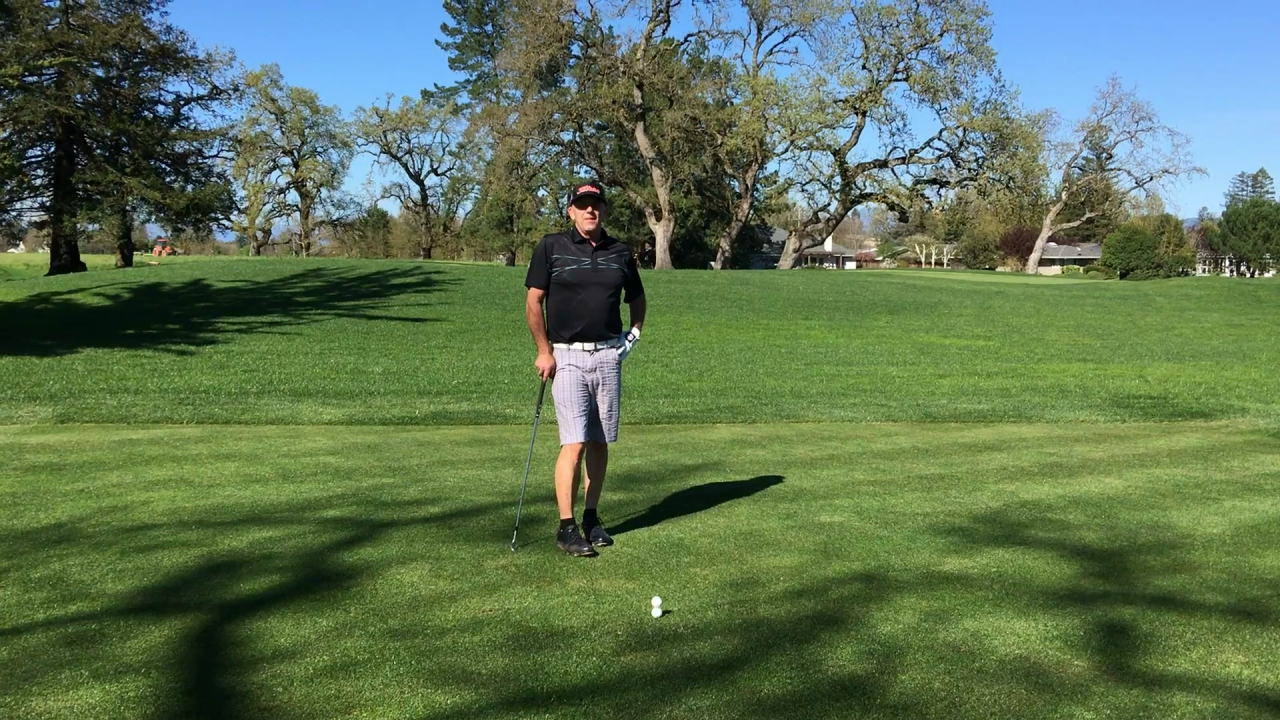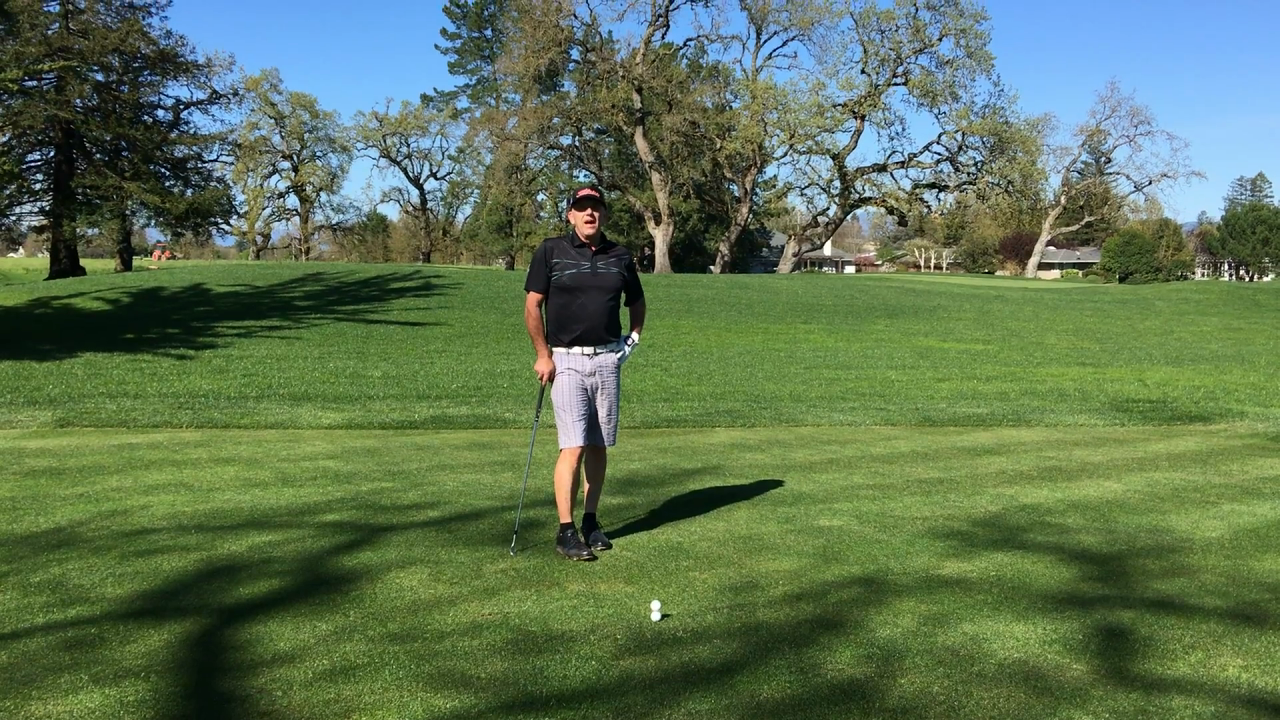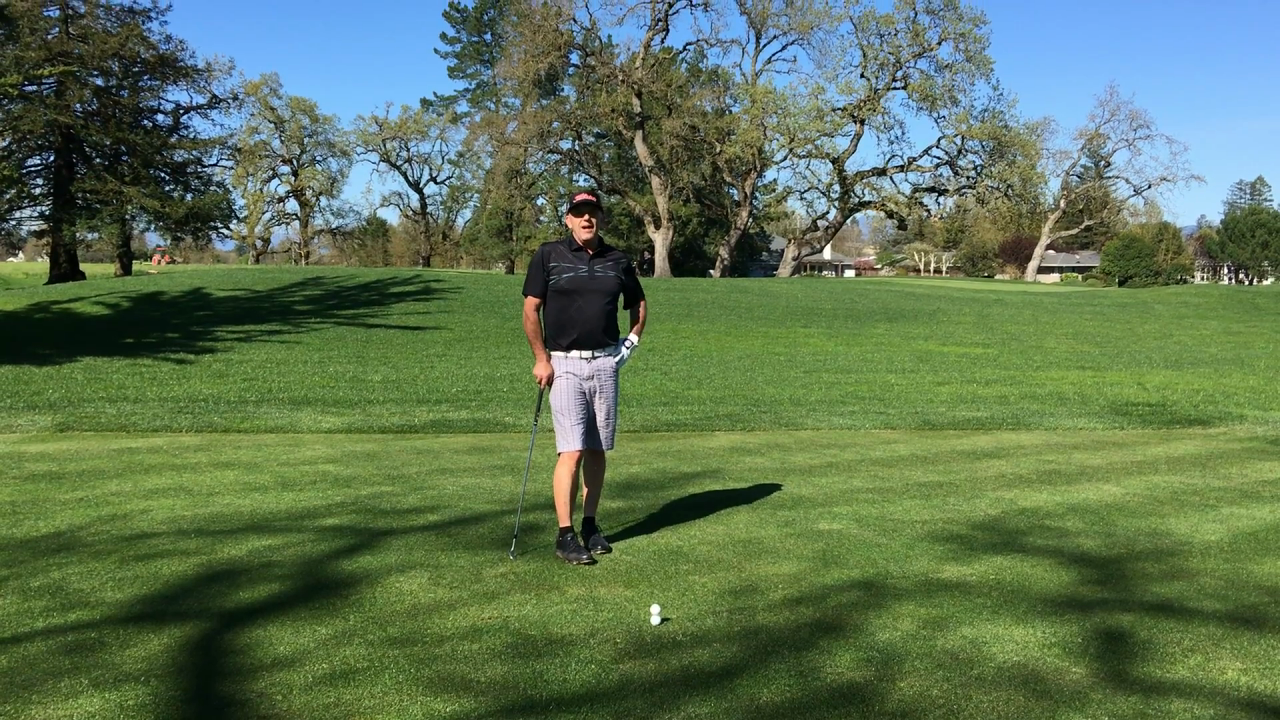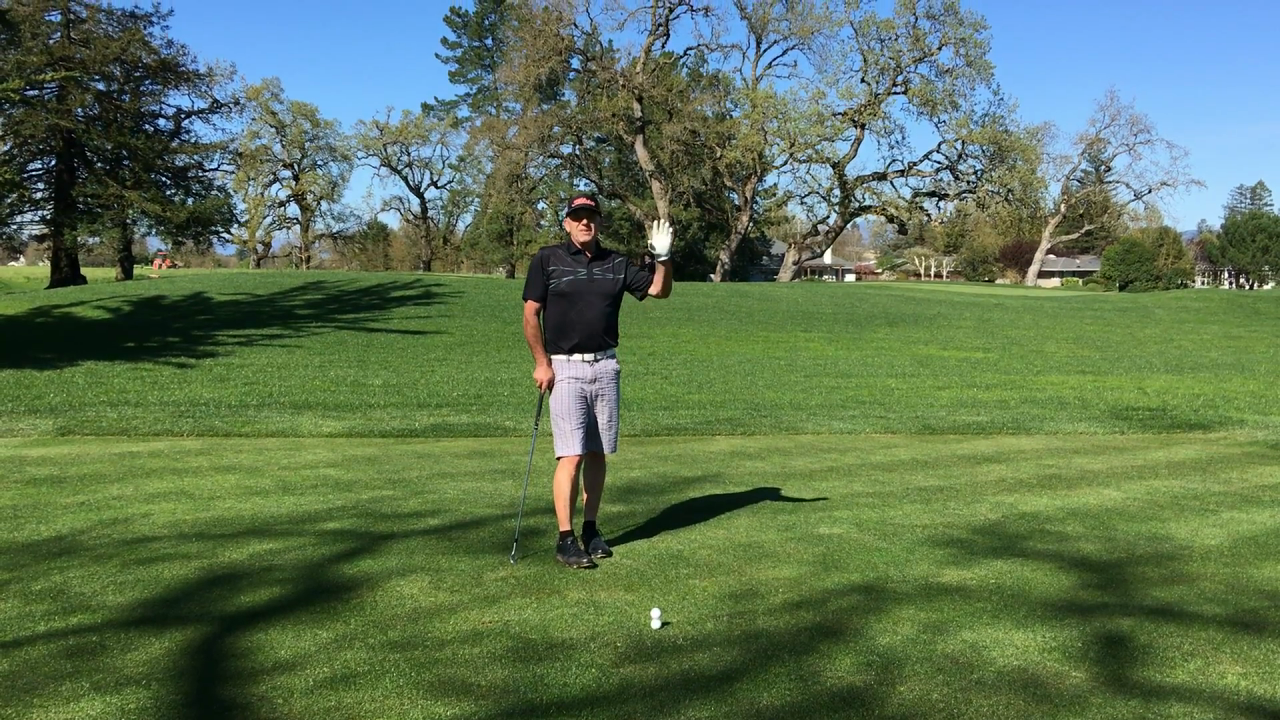
dt=0.4s
person 1, frame 1
left shoulder: (621, 252)
right shoulder: (551, 247)
left elbow: (637, 298)
right elbow: (534, 301)
left wrist: (633, 333)
right wrist: (543, 351)
left hip: (608, 356)
right hip: (567, 356)
left knee: (600, 441)
right knee: (574, 442)
left ankle: (591, 517)
right ankle: (566, 526)
person 1, frame 2
left shoulder: (621, 256)
right shoulder: (551, 251)
left elbow: (637, 302)
right elbow: (533, 305)
left wrist: (632, 339)
right wrist: (542, 354)
left hip: (608, 360)
right hip: (566, 360)
left knee: (599, 445)
right knee: (573, 446)
left ankle: (591, 521)
right ankle: (566, 530)
person 1, frame 3
left shoulder: (618, 260)
right shoulder: (548, 255)
left elbow: (639, 303)
right elbow: (530, 309)
left wrist: (632, 340)
right wrist: (541, 358)
left hip: (606, 363)
right hip: (564, 364)
left knee: (597, 449)
right knee: (571, 450)
left ankle: (590, 525)
right ankle: (565, 534)
person 1, frame 4
left shoulder: (617, 263)
right shoulder: (547, 259)
left elbow: (659, 290)
right elbow: (531, 314)
left wrist: (662, 258)
right wrist: (542, 362)
left hip: (606, 366)
right hip: (565, 367)
left knee: (598, 453)
right knee: (571, 455)
left ankle: (591, 528)
right ankle: (566, 538)
